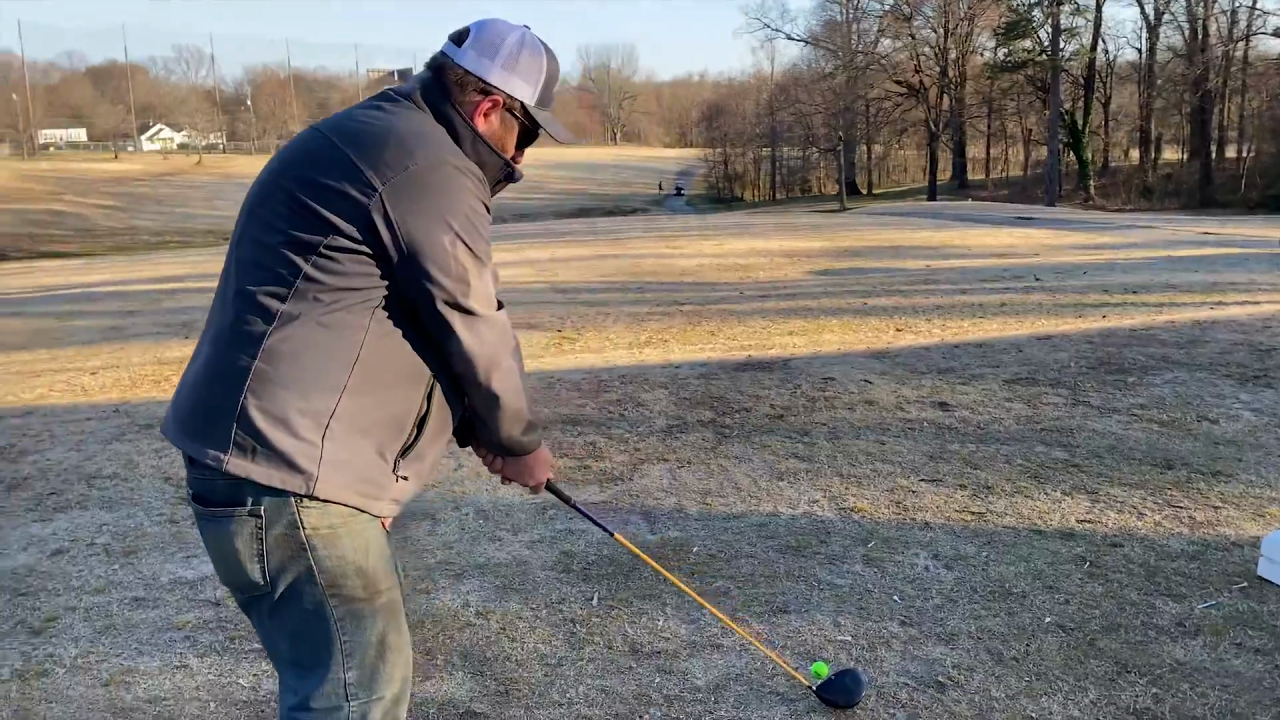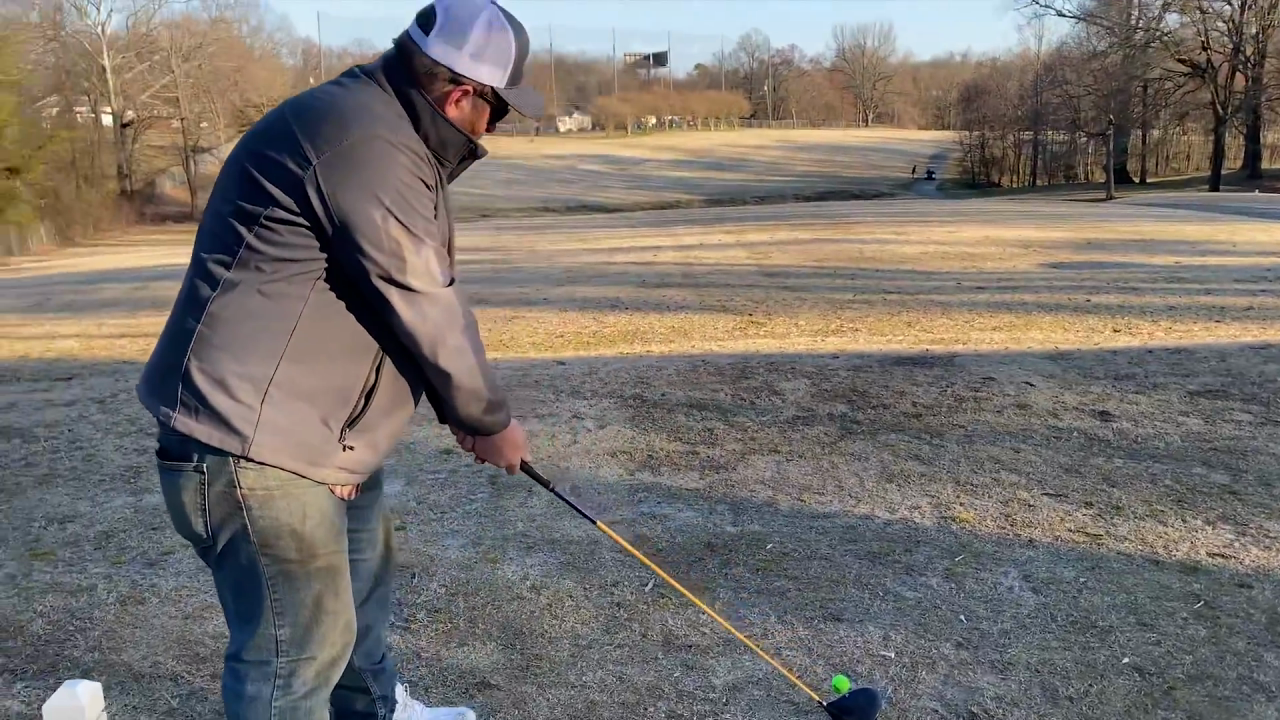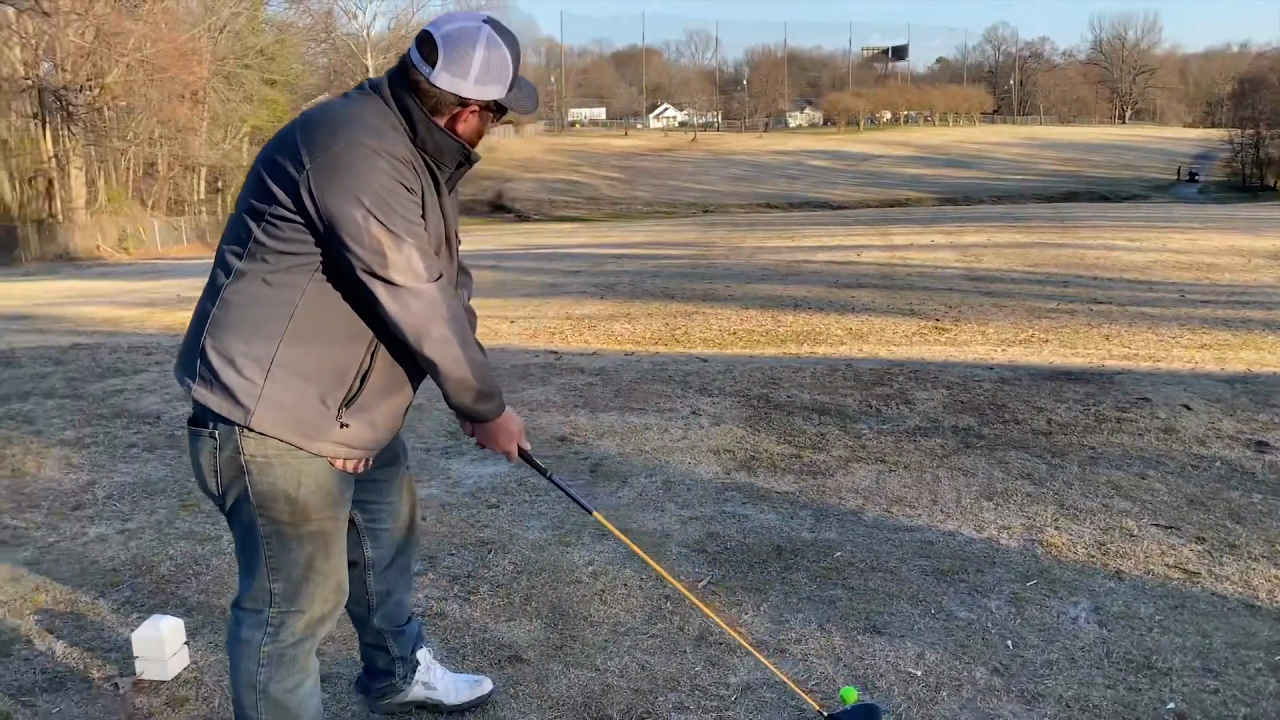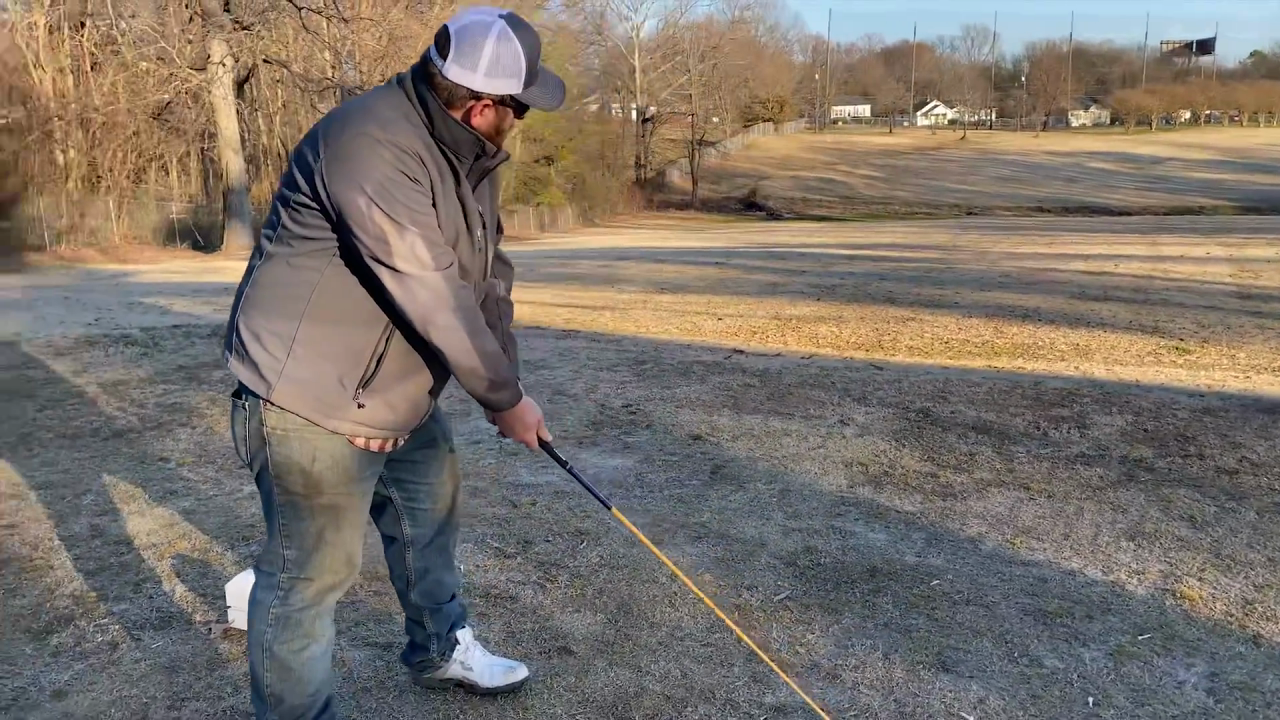
dt=1s
person 1, frame 1
right shoulder: (429, 169)
right elbow: (471, 332)
left wrist: (477, 431)
right wrist: (518, 442)
left hip: (284, 453)
right hip: (289, 471)
person 1, frame 2
left shoulder: (381, 129)
right shoulder: (367, 144)
left elbow: (422, 297)
right elbow: (425, 310)
left wrist: (461, 409)
right wrist: (490, 421)
left hip: (317, 426)
right hip: (253, 440)
left knee: (360, 577)
right knee: (297, 647)
person 1, frame 3
left shoulder: (414, 148)
right shoulder: (357, 149)
left elbow: (446, 287)
right elbow: (417, 306)
left wrist: (475, 398)
right wrist: (487, 408)
left hip: (350, 407)
right hip: (275, 418)
left knee: (387, 536)
right knee: (293, 604)
person 1, frame 4
left shoulder: (466, 149)
right shoulder: (371, 145)
left elbow: (488, 269)
right elbow: (433, 299)
left wrist: (504, 376)
right wrist: (505, 397)
left hip: (399, 392)
right hip: (314, 399)
left knee: (429, 515)
right knee: (311, 572)
left ankle: (440, 649)
